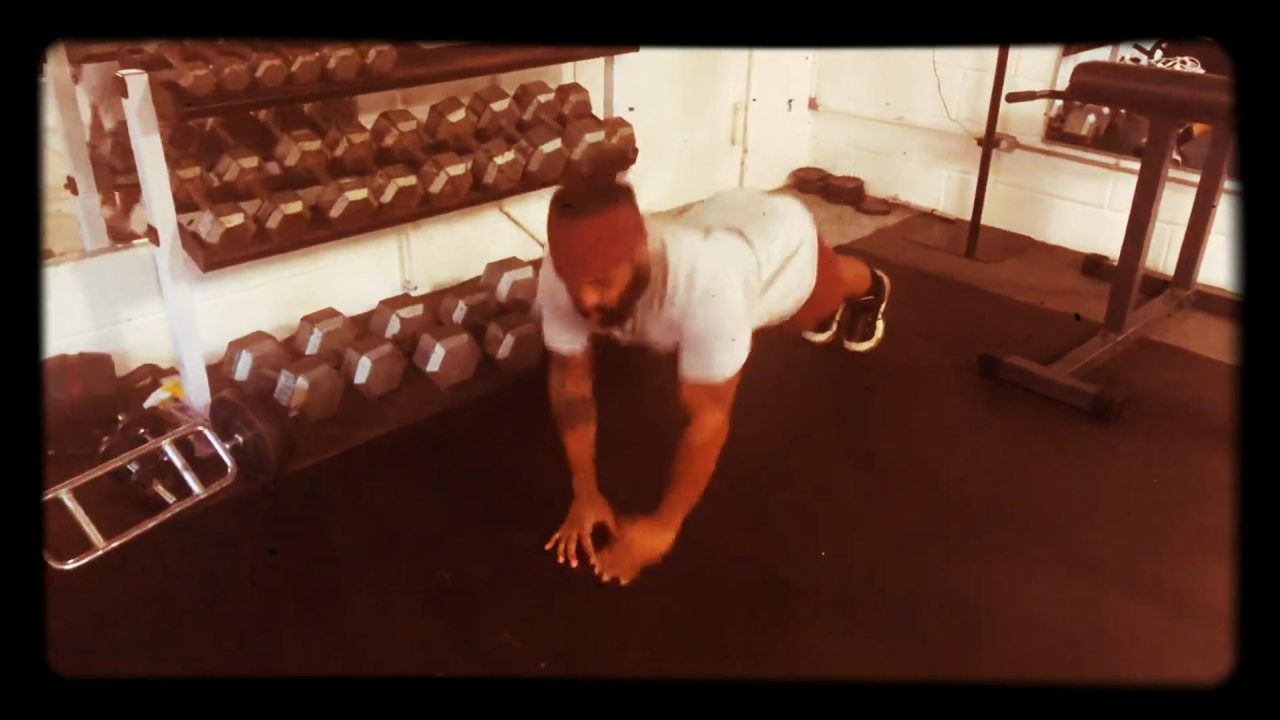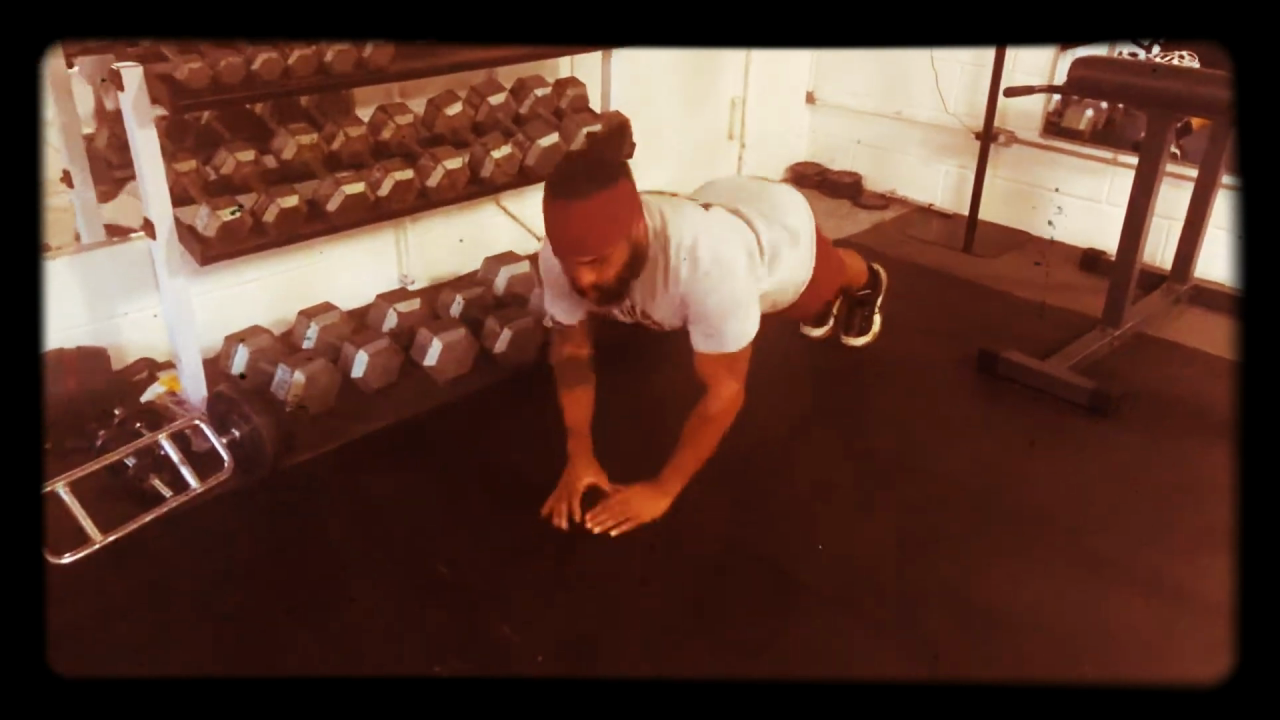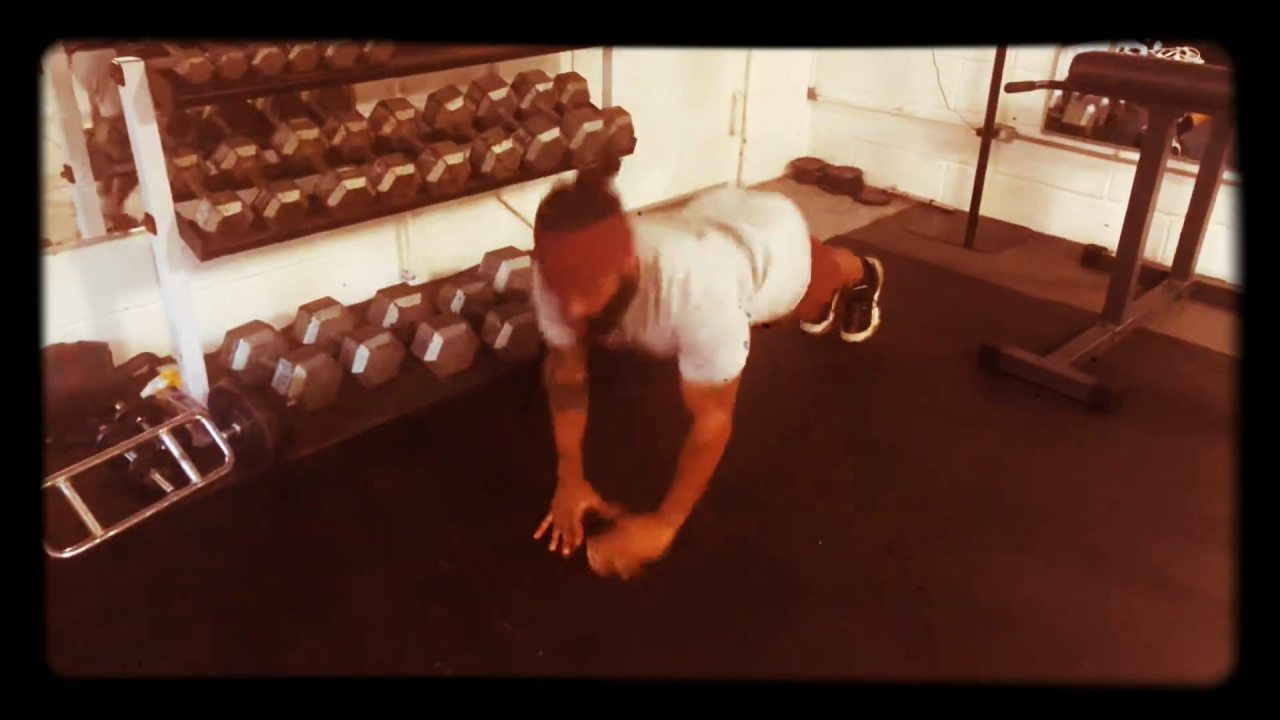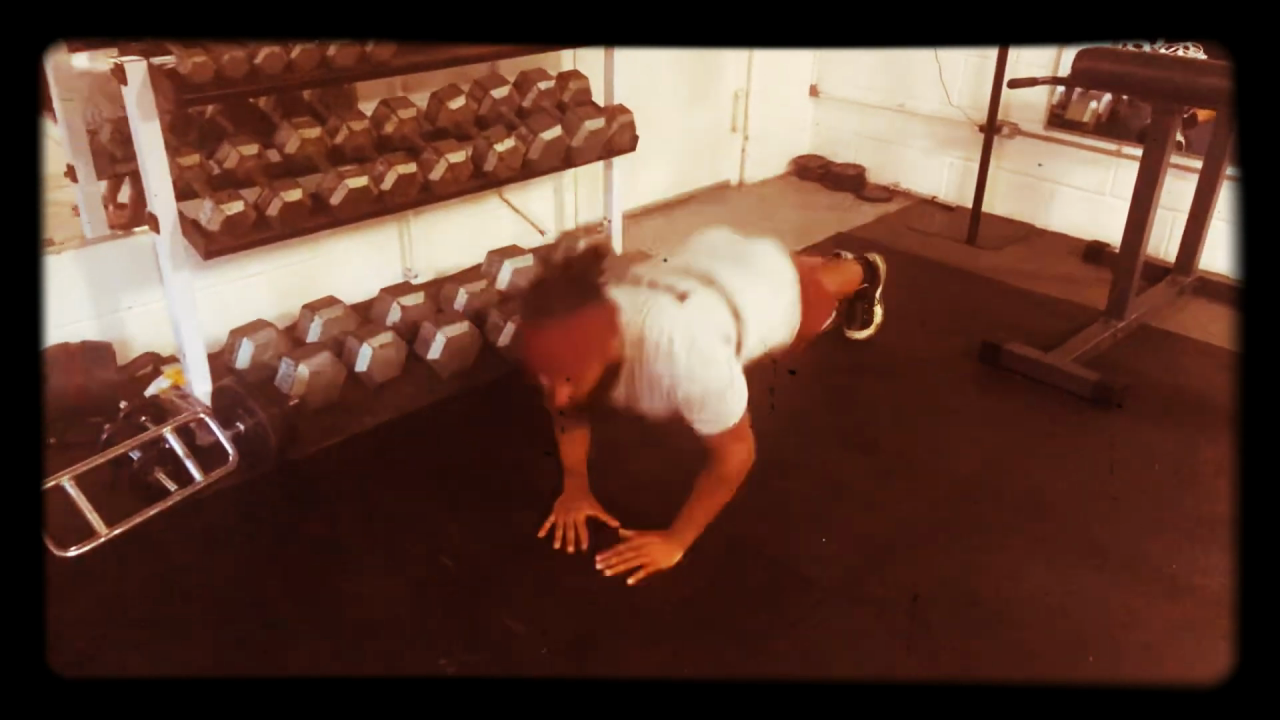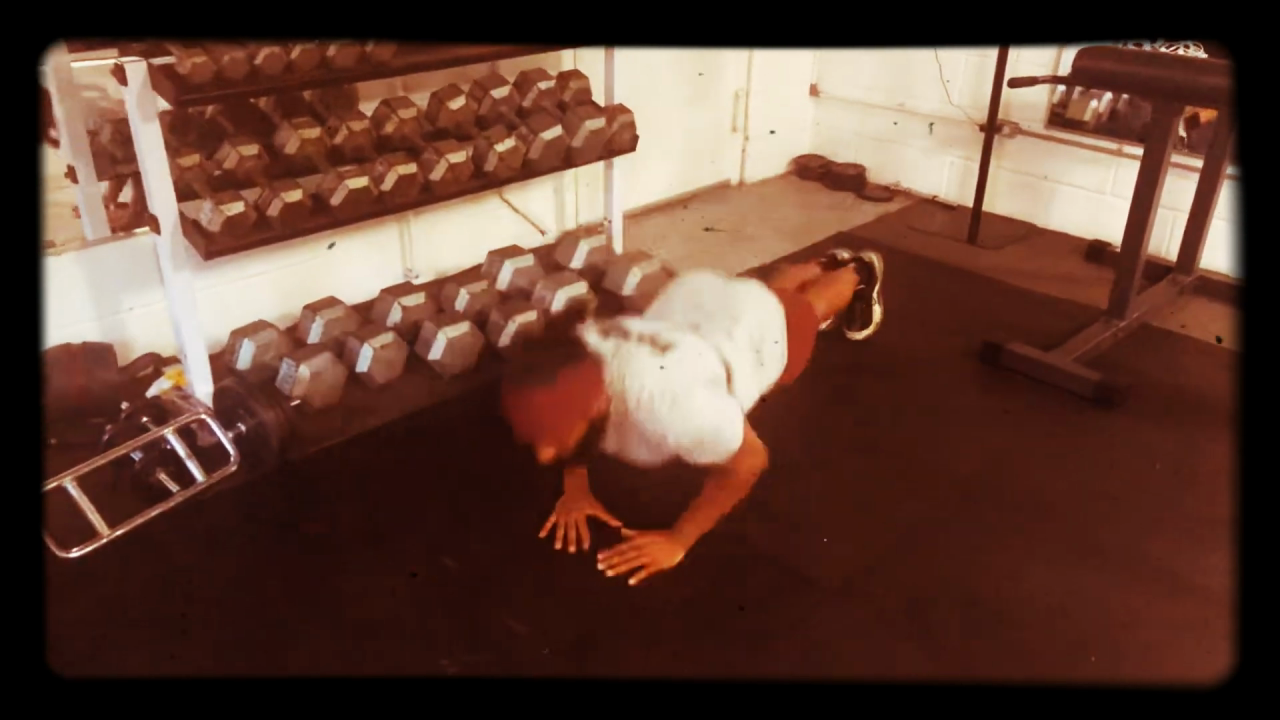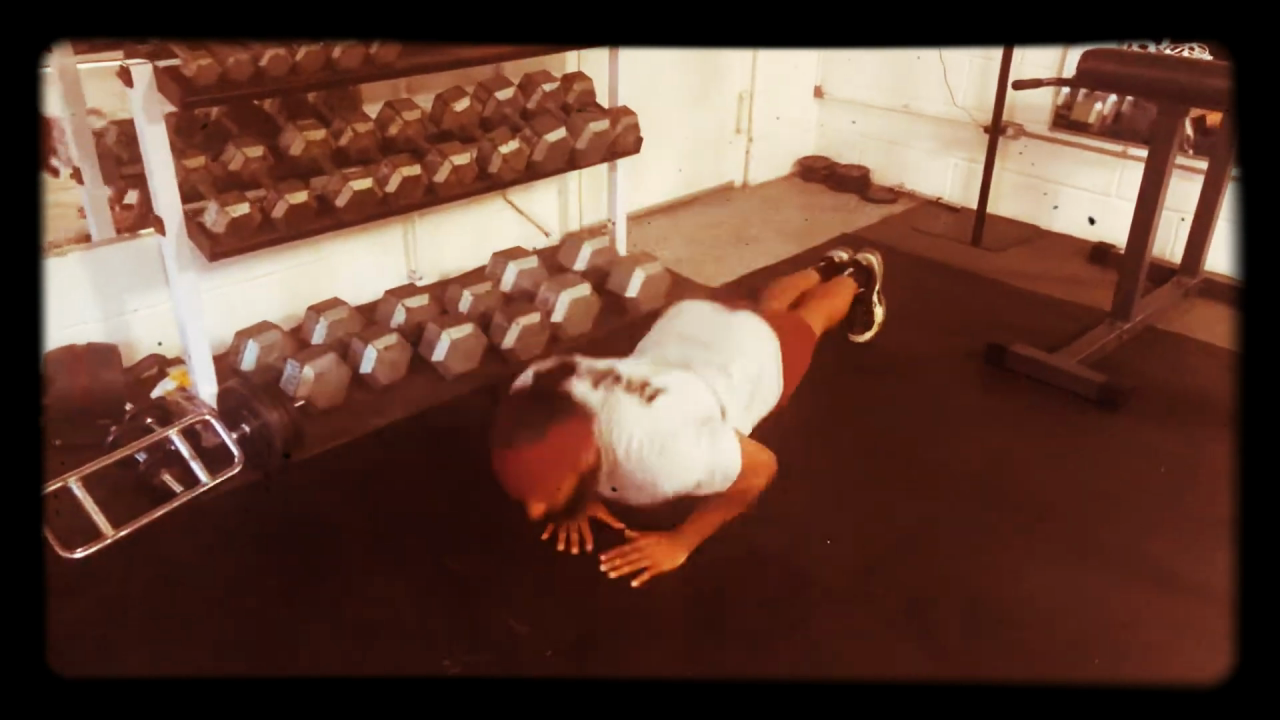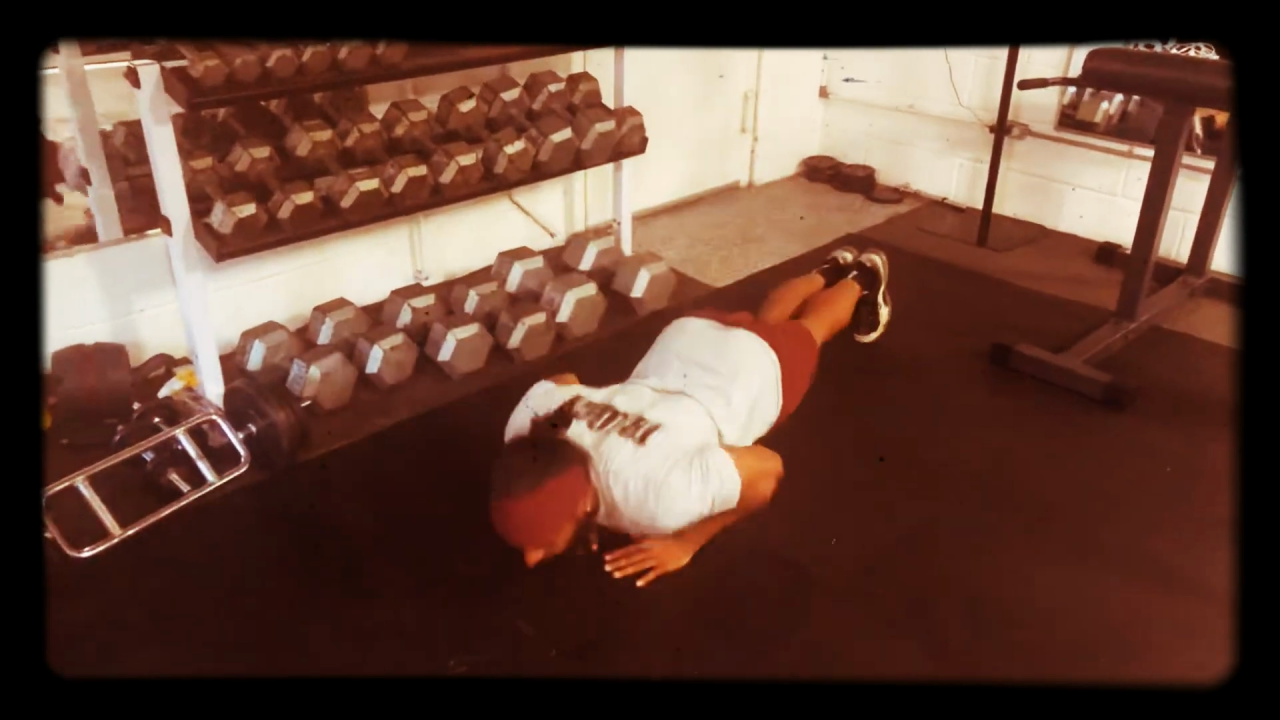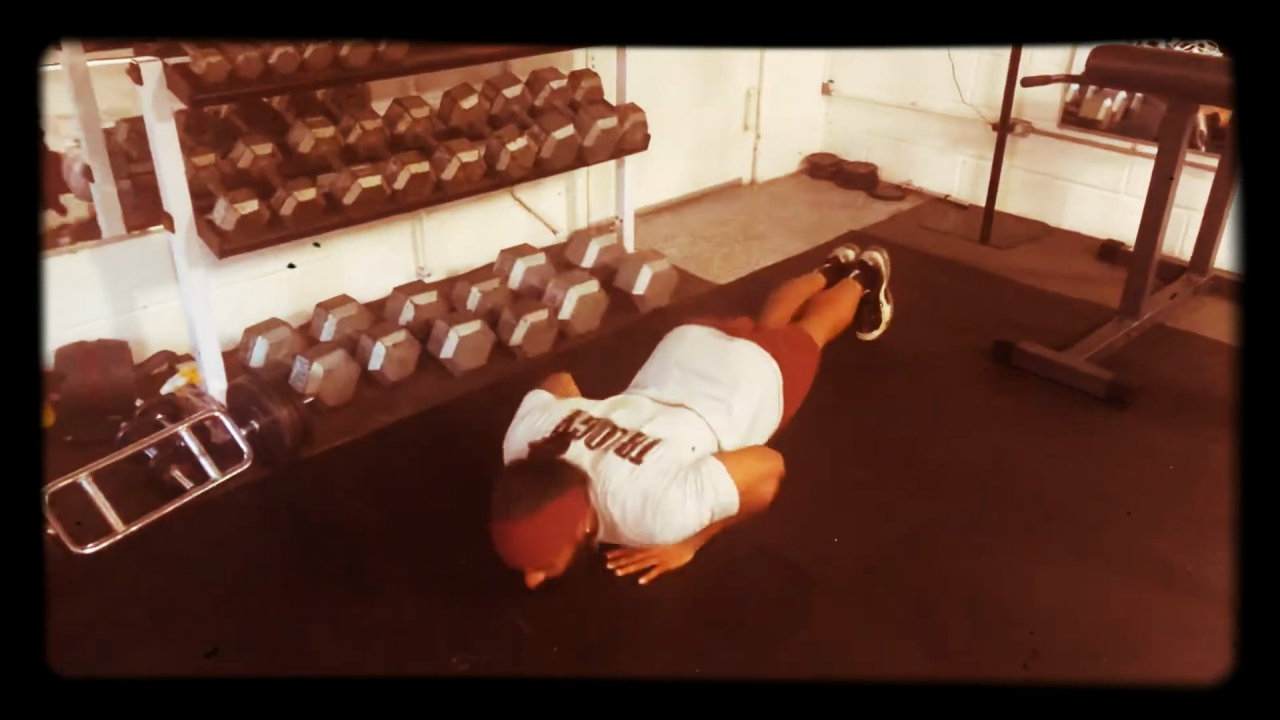
dt=0.1s
person 1, frame 1
left shoulder: (703, 280)
right shoulder: (563, 276)
left elbow: (709, 418)
right elbow: (570, 380)
left wrist: (664, 527)
right wrist: (585, 498)
left hip: (789, 244)
left knee: (831, 289)
left ankle: (871, 286)
person 1, frame 2
left shoulder: (707, 256)
right shoulder: (565, 248)
left elbow: (725, 388)
right elbow: (570, 345)
left wrist: (664, 491)
right wrist: (579, 457)
left hip: (789, 233)
left knee: (827, 280)
left ankle: (868, 284)
right ankle: (825, 304)
person 1, frame 3
left shoulder: (698, 289)
right shoulder: (558, 279)
left elbow: (712, 419)
right elbow: (565, 370)
left wrist: (666, 520)
right wrist: (571, 479)
left hip: (779, 235)
left knee: (833, 272)
left ankle: (864, 276)
right ankle: (826, 301)
person 1, frame 4
left shoulder: (685, 356)
right shoulder: (548, 327)
left elbow: (736, 451)
right elbow: (562, 400)
left wrist: (676, 538)
right wrist: (575, 487)
left hip: (771, 277)
right hip: (703, 261)
left knee: (823, 286)
left ankle: (865, 269)
right ankle: (832, 259)
person 1, frame 5
left shoulder: (670, 408)
right shoulder: (545, 381)
left elbow: (749, 458)
left wrist: (679, 539)
right wrist: (576, 489)
left hip: (760, 334)
right hip: (689, 298)
left knee: (808, 307)
left ankle: (860, 271)
right ankle: (829, 262)
person 1, frame 6
left shoulder: (657, 461)
right shoulder: (539, 392)
left elbow: (761, 467)
left wrist: (681, 541)
right wrist: (574, 496)
left hip: (757, 353)
right hip: (683, 325)
left knee: (804, 320)
right knee: (768, 308)
left ankle: (859, 274)
right ankle: (828, 265)
person 1, frame 7
left shoulder: (655, 495)
right shoulder: (528, 429)
left elbow: (768, 470)
left wrist: (687, 543)
left hip: (756, 368)
right hip: (687, 340)
left knee: (807, 327)
right knee: (767, 319)
left ankle: (863, 276)
right ankle: (832, 268)
person 1, frame 8
left shoulder: (655, 510)
right shoulder: (528, 444)
left elbow: (769, 472)
right elbow: (558, 382)
left wrist: (689, 542)
left hip: (758, 376)
right hip: (687, 346)
left knee: (808, 330)
right knee: (768, 322)
left ankle: (865, 275)
right ankle: (834, 267)
